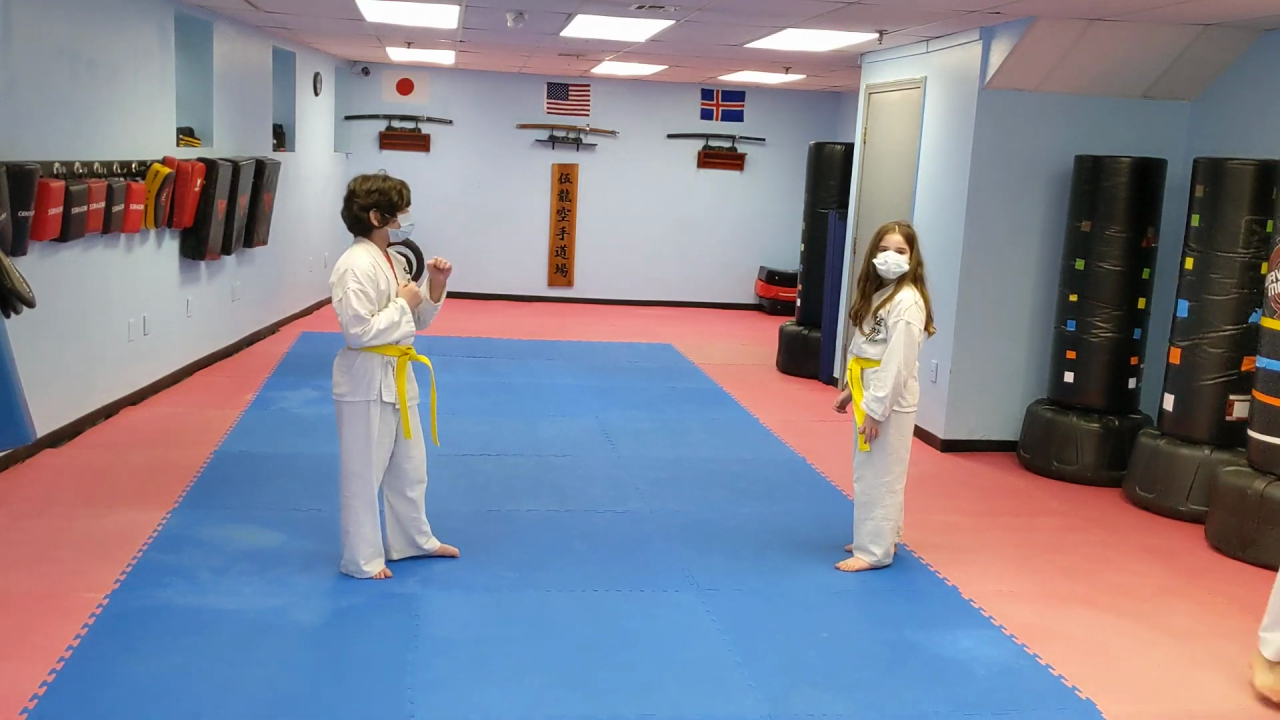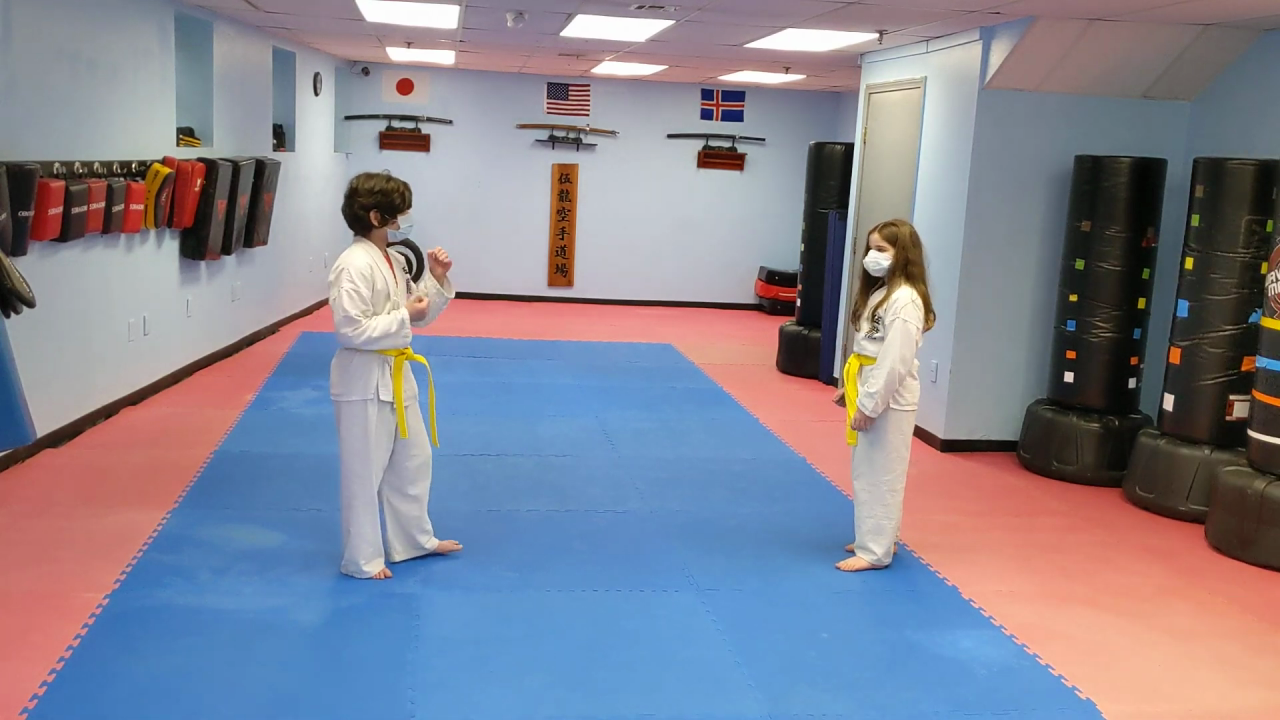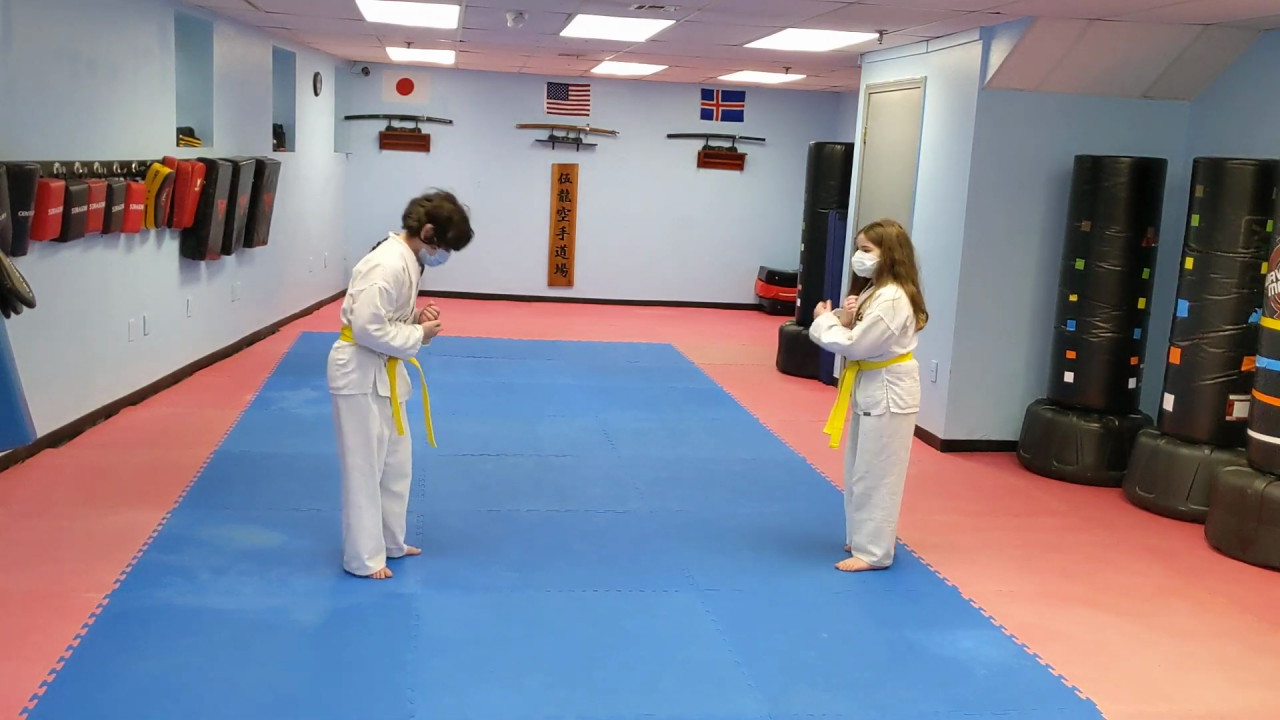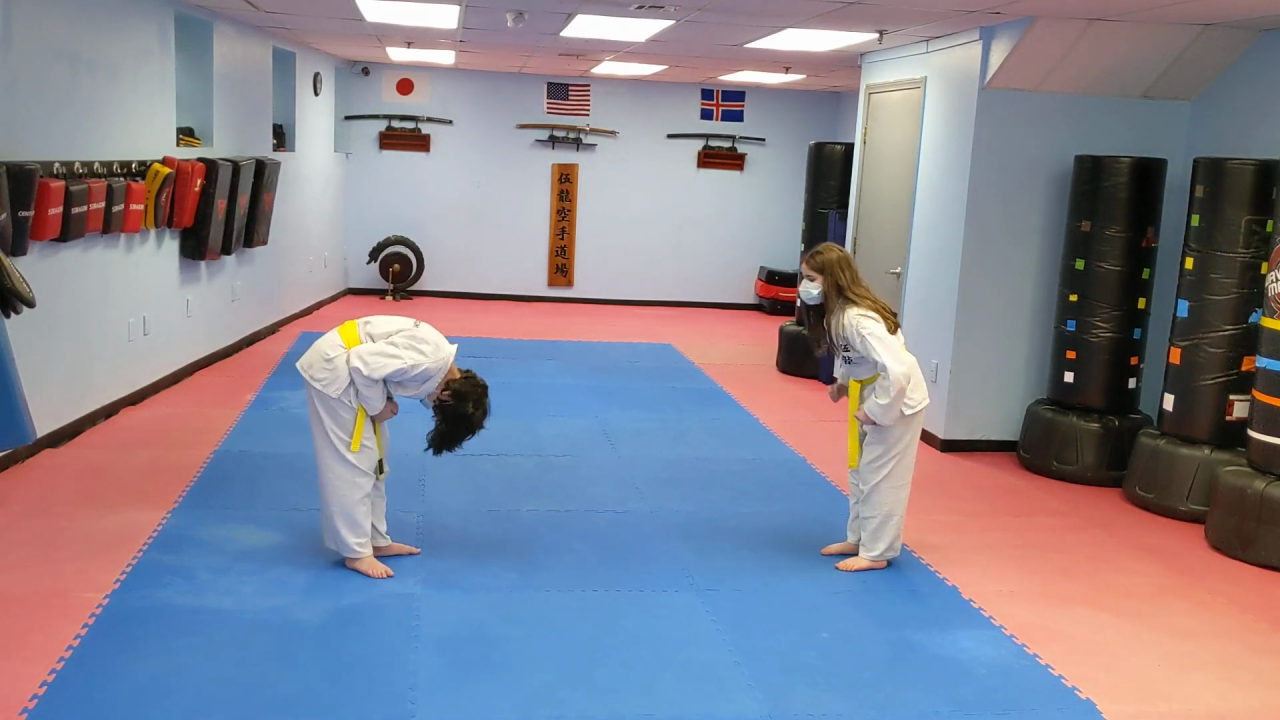
dt=0.4s
person 1, frame 1
left shoulder: (394, 261)
right shoulder: (356, 266)
left elbow: (417, 319)
right elbow: (358, 332)
left wrist: (433, 291)
right wrist: (403, 306)
left hip: (396, 376)
right hip: (366, 380)
left knee: (409, 465)
right knee: (364, 472)
left ankle: (413, 539)
right ankle: (362, 558)
person 1, frame 2
left shoulder: (392, 261)
right shoulder: (354, 265)
left elbow: (420, 311)
right elbow: (351, 330)
left wrist: (437, 280)
right wrist: (403, 316)
left hip: (394, 376)
right hip: (364, 381)
left knee: (412, 460)
right knee: (364, 471)
left ankle: (415, 539)
right ankle: (363, 558)
person 1, frame 3
left shoulder: (404, 262)
right shoulder: (388, 264)
right elbow: (369, 328)
left wrist: (416, 318)
right wrist: (418, 334)
left hip: (382, 372)
right hip: (360, 372)
left knee: (395, 463)
right knee: (365, 465)
left ankle: (389, 542)
right ankle: (365, 557)
person 1, frame 4
left shoulder: (439, 359)
right shoulder: (429, 361)
right elbow: (361, 362)
left wrist: (380, 403)
right wrist: (378, 406)
left hip: (351, 368)
right hip: (333, 369)
left knee: (371, 457)
right knee: (352, 462)
left ankle: (374, 539)
right ankle: (356, 551)
person 2, frame 1
left shoulder: (907, 302)
right shoulder: (874, 293)
left elbow: (898, 364)
left wrist: (876, 410)
right wrist: (851, 390)
left hip: (890, 401)
right hip: (870, 395)
left knee: (880, 476)
right knee: (869, 473)
left ankle: (874, 550)
right ankle: (882, 538)
person 2, frame 2
left shoulder: (905, 301)
right shoulder: (878, 291)
left elbow: (894, 362)
left wrist: (868, 405)
right wrist: (850, 388)
left hip: (889, 399)
right hip: (871, 392)
left knee: (880, 474)
right knee: (867, 470)
left ankle: (874, 550)
right ankle: (878, 538)
person 2, frame 3
left shoulder: (892, 299)
right shoulder: (874, 292)
left elbow: (855, 344)
right elbow: (853, 334)
left wrist: (823, 322)
right wrist: (839, 319)
left hip: (888, 395)
right hip: (870, 392)
left knee: (876, 476)
right knee: (858, 472)
left ankle: (873, 552)
right ankle: (870, 539)
person 2, frame 4
left shoulder: (859, 319)
right shoulder: (836, 312)
left elbow: (897, 370)
left wrist: (876, 410)
right wrist: (844, 384)
left hip: (898, 399)
right hip: (875, 399)
left knee: (880, 476)
right knee: (861, 472)
left ankle: (876, 551)
right ankle: (858, 538)
